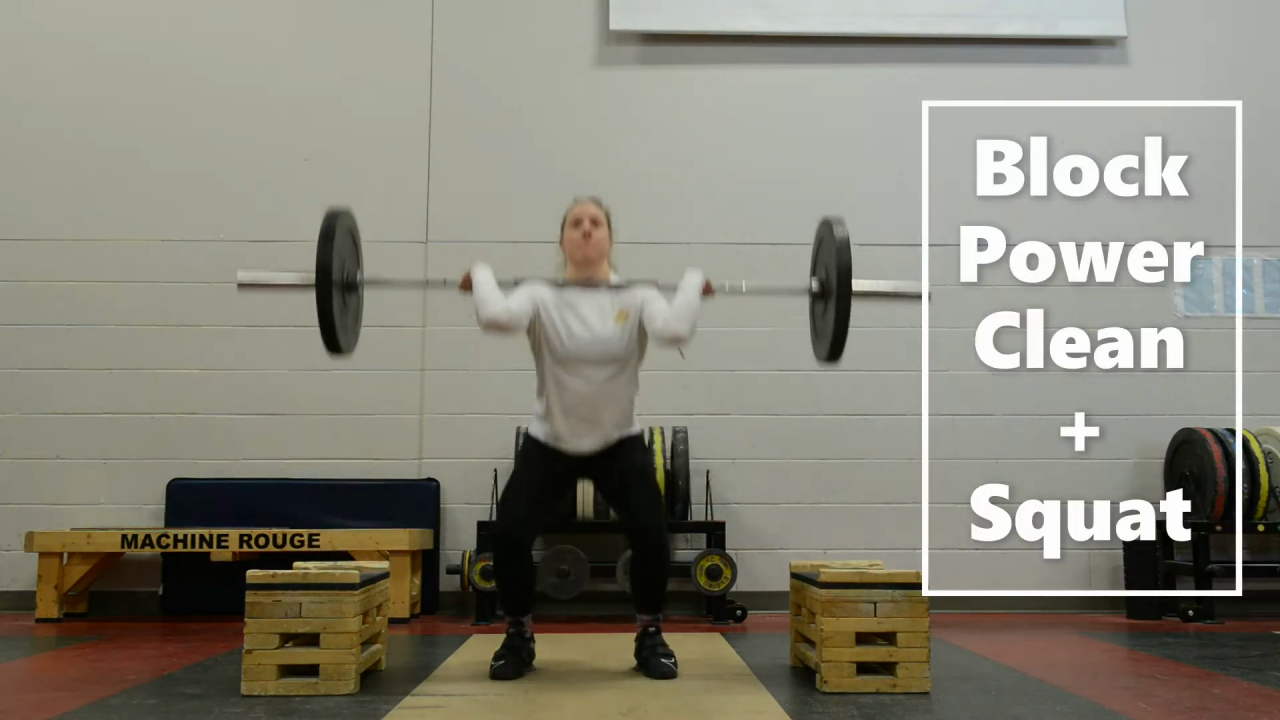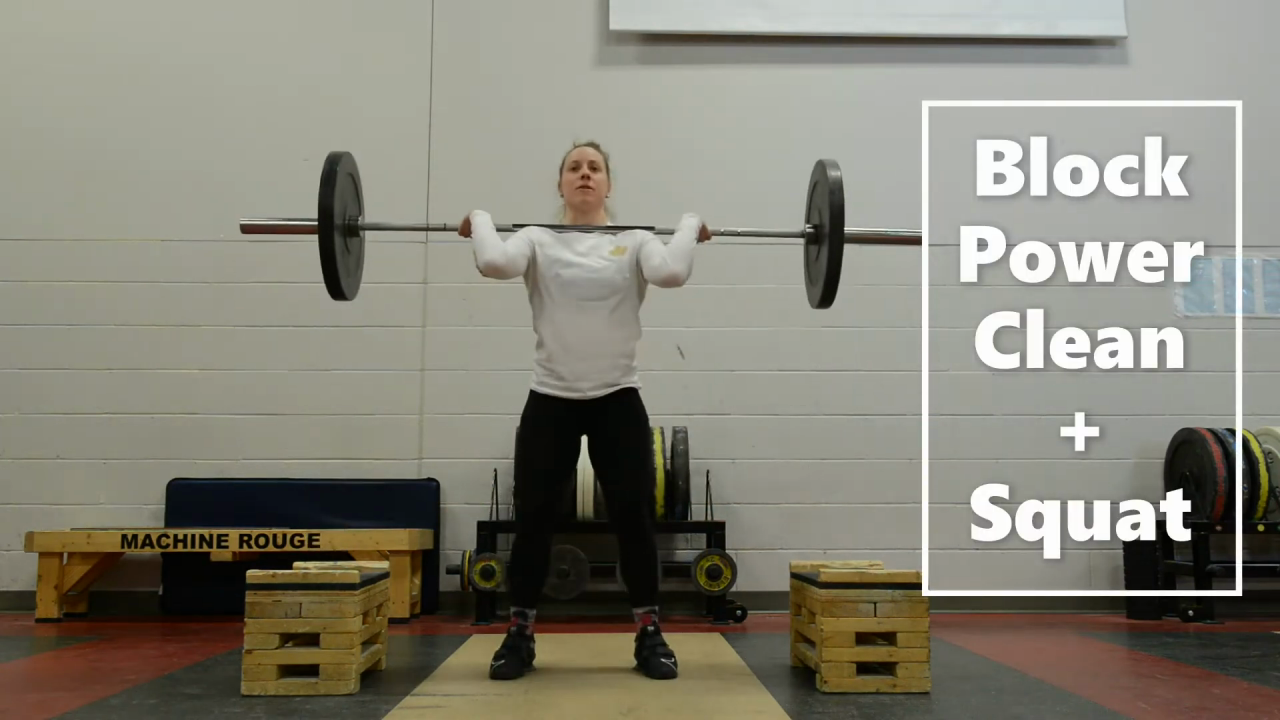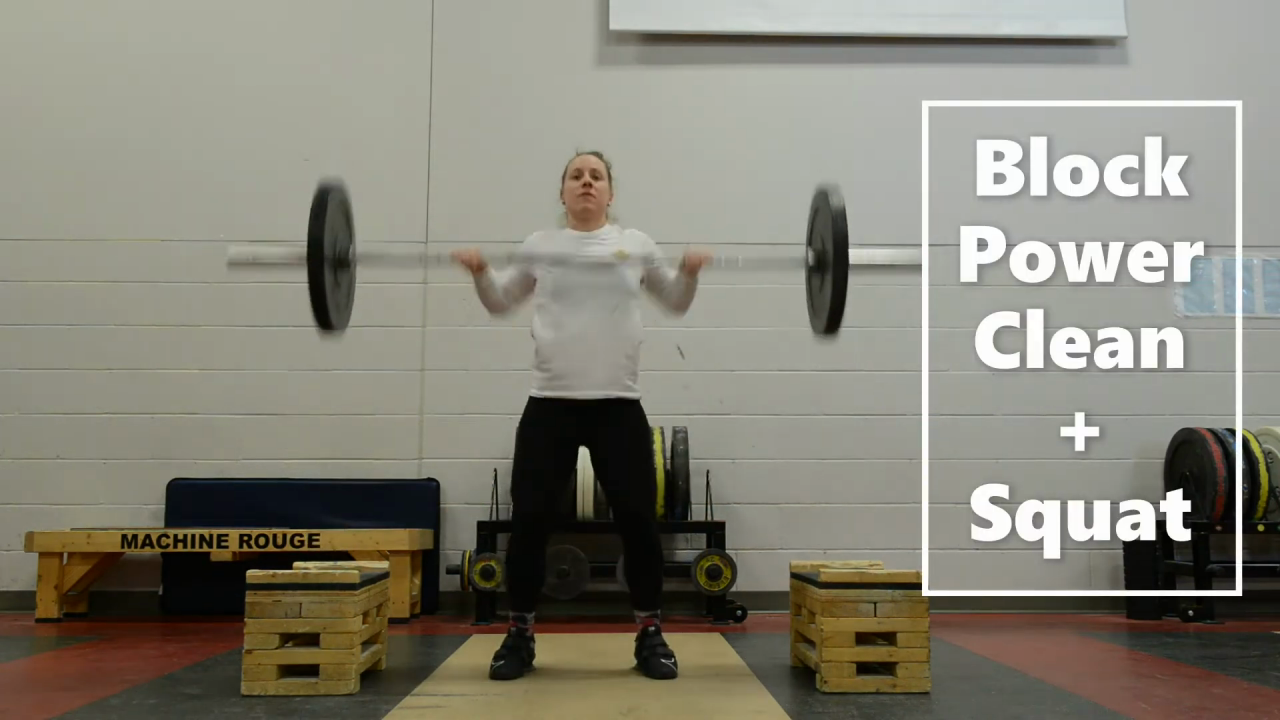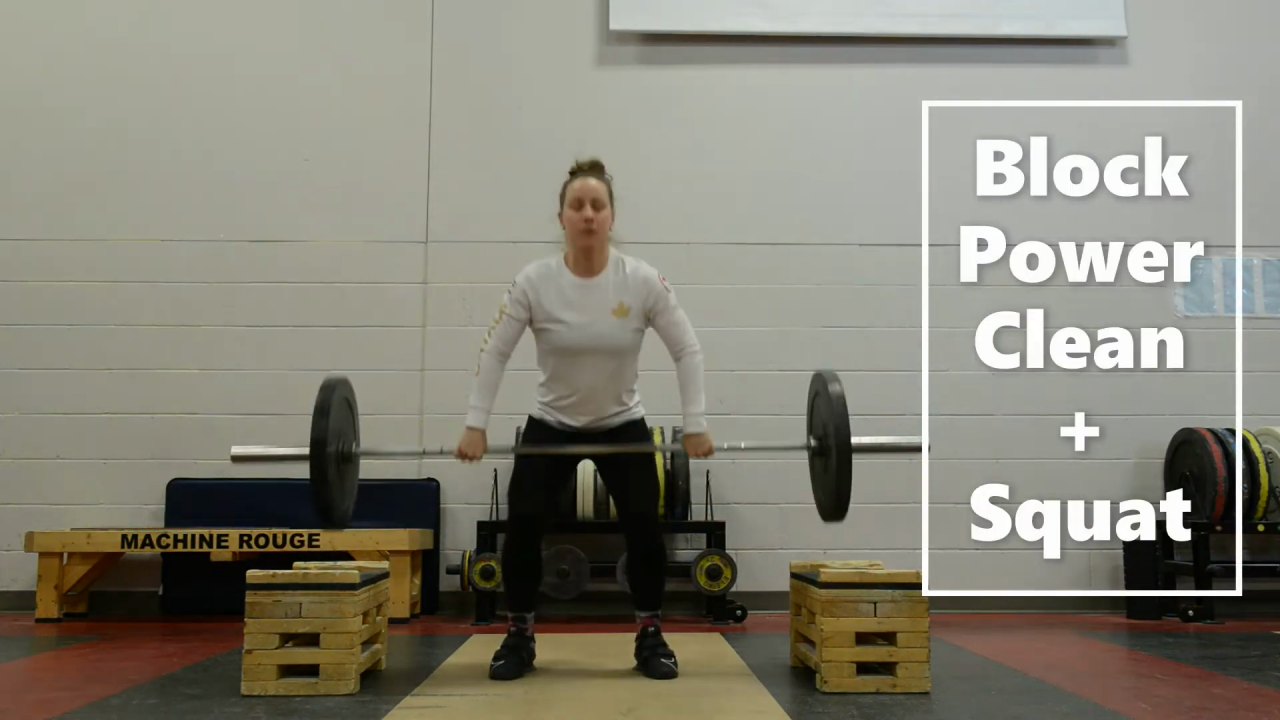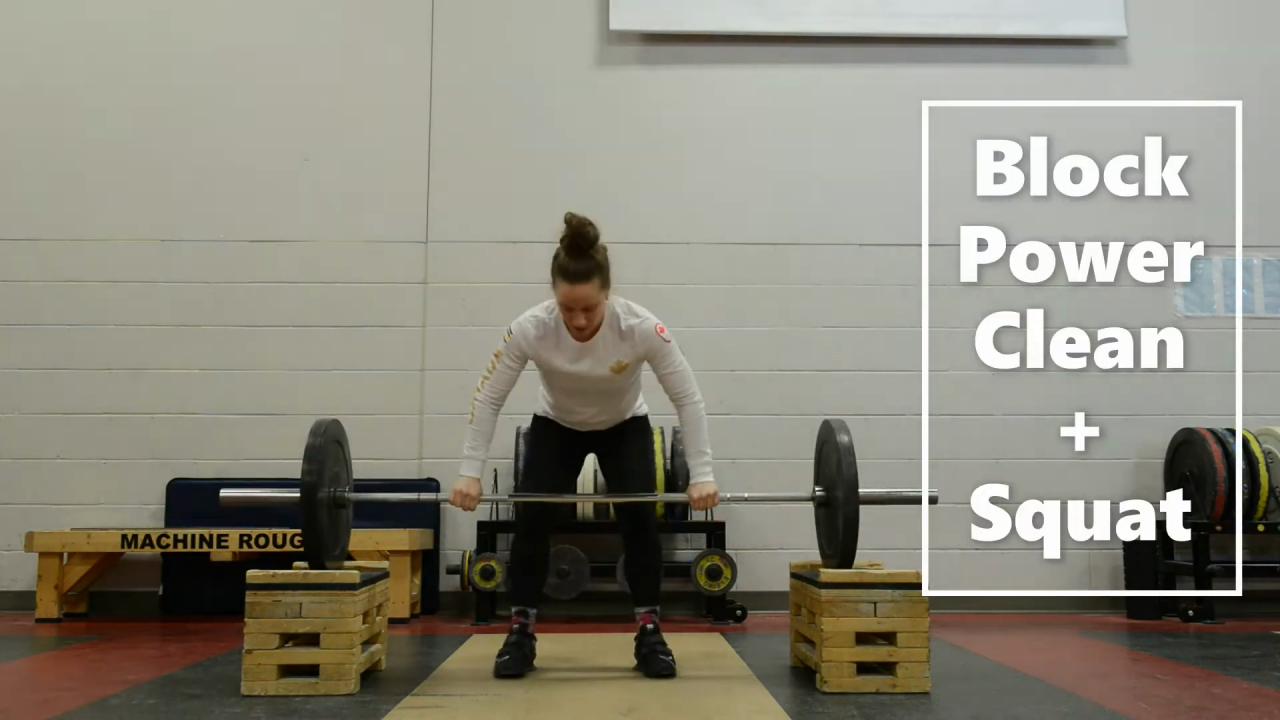
dt=0.4s
person 1, frame 1
left shoulder: (637, 297)
right shoulder: (540, 296)
left elbow: (675, 330)
right elbow: (497, 318)
left wrist: (692, 282)
right wrist: (481, 276)
left hip: (618, 443)
right hip: (549, 444)
left knee: (650, 533)
right knee: (510, 530)
left ankle: (650, 635)
right ankle: (518, 635)
person 1, frame 2
left shoulder: (634, 240)
right shoulder: (538, 239)
left elbow: (672, 272)
right elbow: (494, 263)
left wrist: (689, 227)
right wrist: (481, 222)
left hip: (617, 400)
right hip: (550, 400)
left knee: (634, 518)
right knee: (533, 520)
left ankle: (648, 634)
right ankle: (520, 634)
person 1, frame 3
left shoulder: (637, 244)
right shoulder: (539, 245)
left elbow: (675, 300)
right elbow: (498, 300)
left wrist: (690, 271)
right wrist: (478, 269)
left hip: (618, 406)
right hip: (550, 405)
left knee: (639, 524)
right knee: (529, 524)
left ankle: (650, 636)
right ankle: (519, 636)
person 1, frame 4
left shoulder: (641, 279)
right shoulder: (534, 280)
left elbow: (687, 350)
right elbow: (494, 353)
left wrist: (695, 423)
right wrist: (475, 423)
left hip: (622, 423)
right hip: (551, 423)
left knee: (644, 524)
right knee: (523, 522)
left ankle: (650, 636)
right ankle: (519, 637)
person 1, frame 5
left shoulder: (641, 327)
right shoulder: (530, 328)
left elbow: (688, 398)
right elbow: (488, 398)
left wrist: (701, 473)
right wrist: (470, 472)
left hip: (625, 427)
right hip: (555, 426)
left knee: (639, 517)
right knee: (533, 517)
left ankle: (649, 634)
right ankle: (521, 634)
